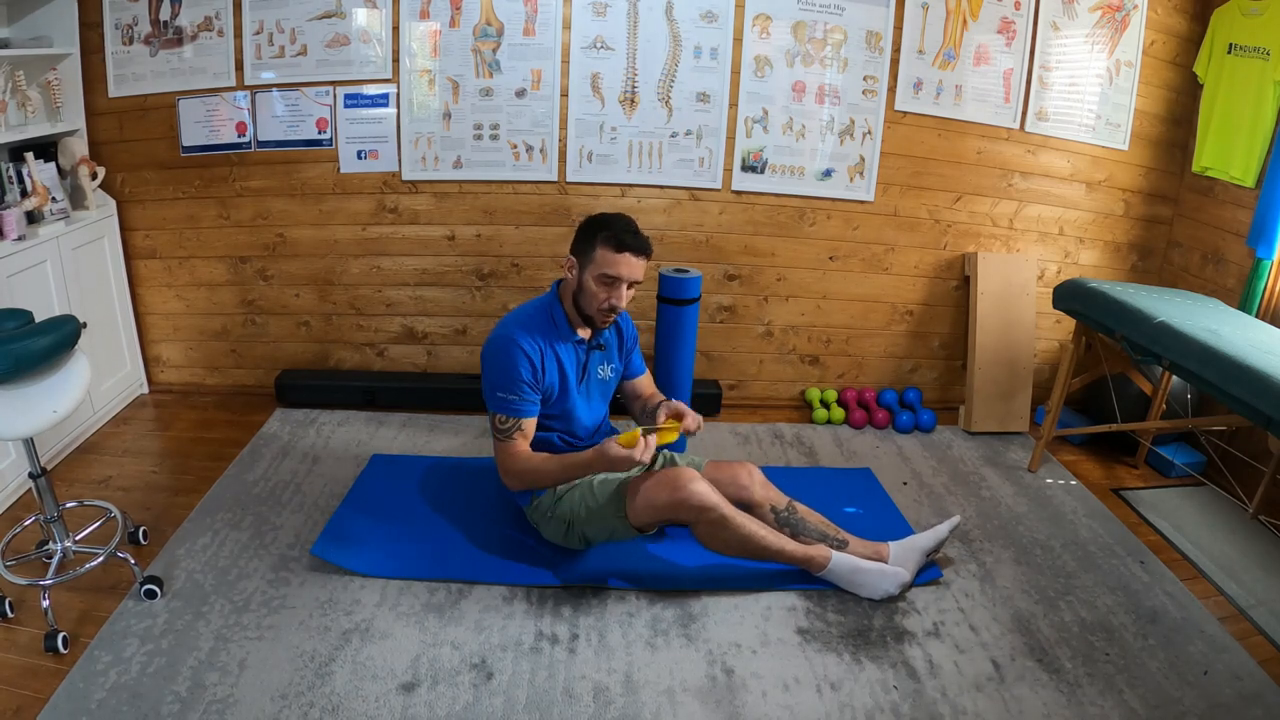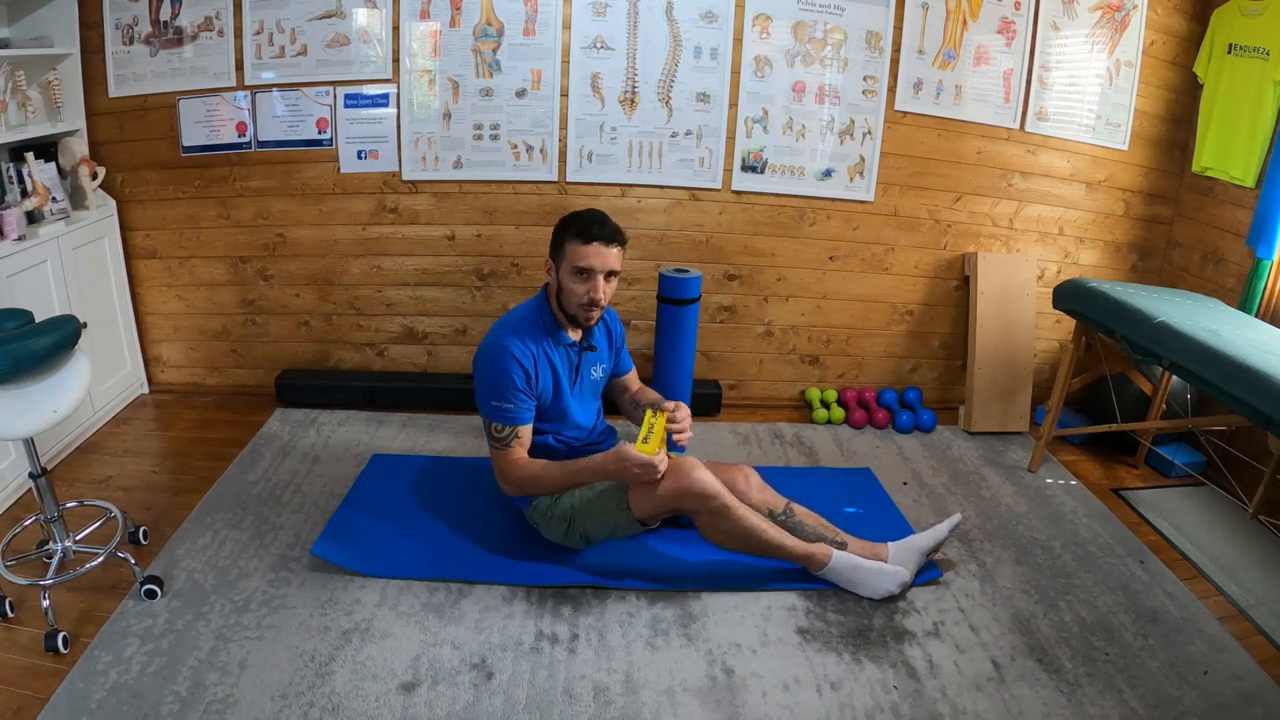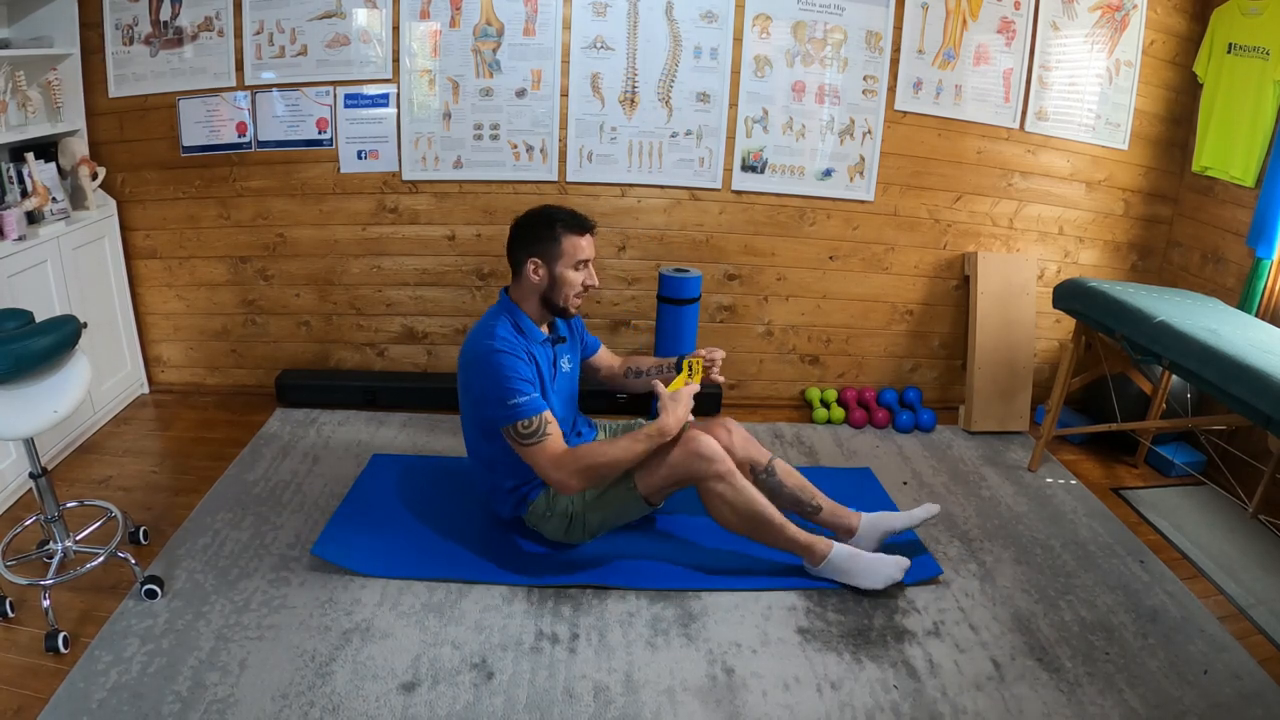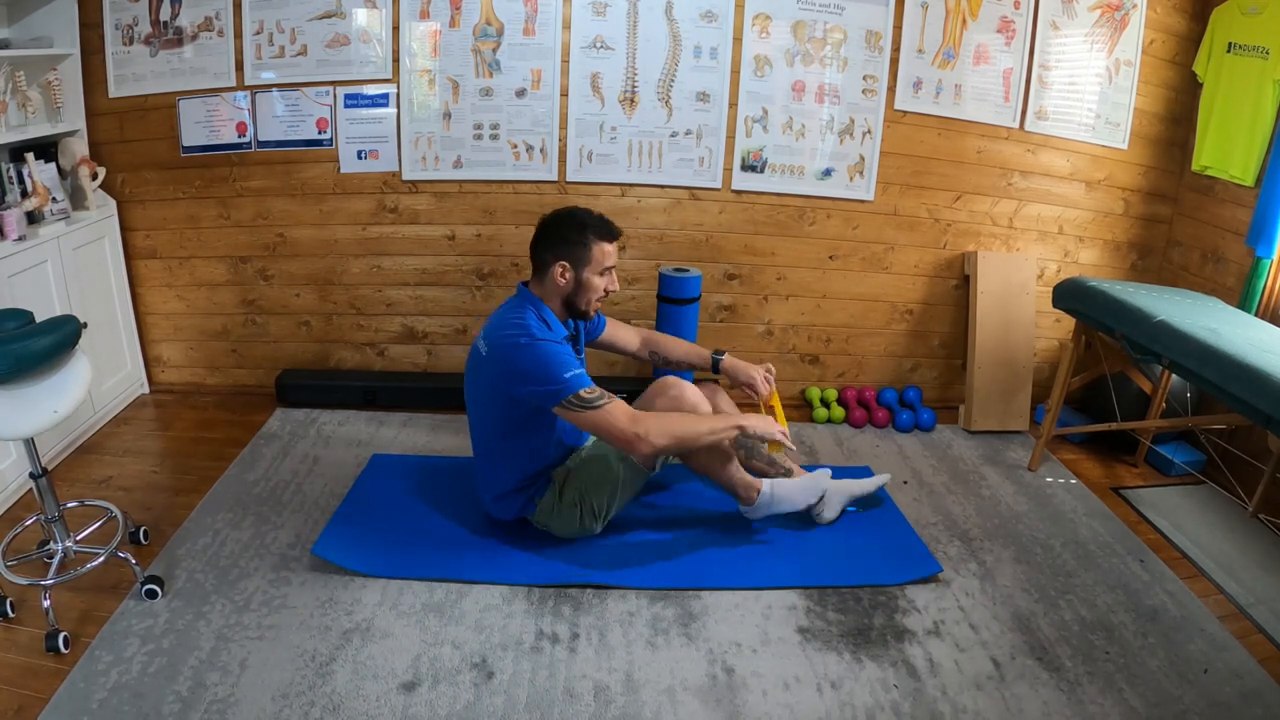
dt=0.5s
person 1, frame 1
left shoulder: (616, 324)
right shoulder: (516, 343)
left elbow: (643, 401)
right elbow: (514, 470)
left wrist: (669, 413)
right wrist: (599, 459)
left hip: (607, 461)
right hip: (555, 492)
left knee: (744, 480)
right knee: (686, 489)
left ankle: (880, 553)
right ankle: (824, 563)
person 1, frame 2
left shoulder: (604, 322)
right shoulder: (509, 349)
left elbow: (629, 393)
right elbow: (512, 475)
left wrist: (665, 410)
right wrist: (605, 469)
left hip: (605, 459)
right hip: (555, 496)
left knee: (743, 482)
right knee: (688, 478)
left ankle: (878, 554)
right ankle: (823, 561)
person 1, frame 3
left shoulder: (556, 316)
right shoulder: (500, 353)
left elbow: (617, 369)
right elbow: (565, 472)
left wrist: (683, 365)
right wrist: (662, 427)
left hip: (577, 444)
right hip: (547, 499)
left knee: (727, 433)
right knee: (701, 452)
left ankle: (855, 527)
right ankle: (821, 553)
person 1, frame 4
left shoulder: (552, 308)
right shoulder: (529, 342)
left elbow: (639, 341)
right elbow: (638, 434)
left wrist: (722, 362)
right wrist: (744, 424)
left hip: (565, 455)
right hip: (550, 498)
left knee: (709, 397)
right knee: (676, 394)
left ankle: (809, 489)
right ankle: (752, 494)
